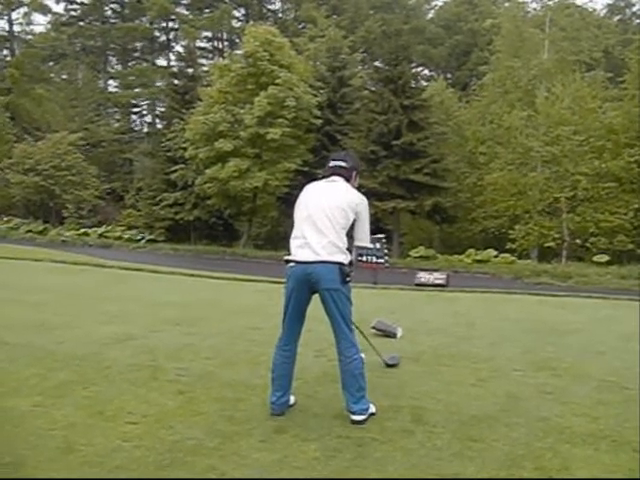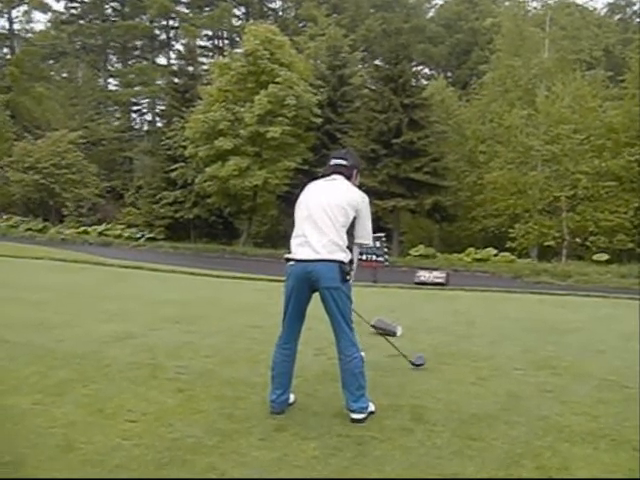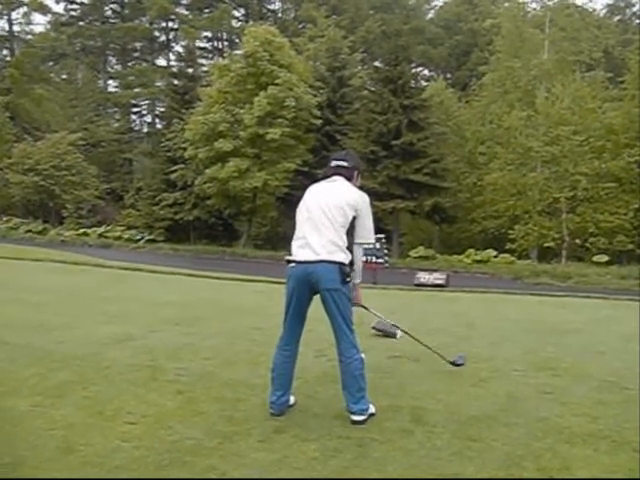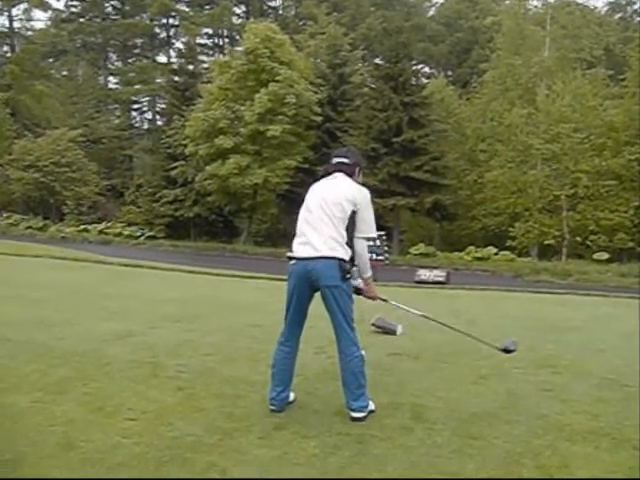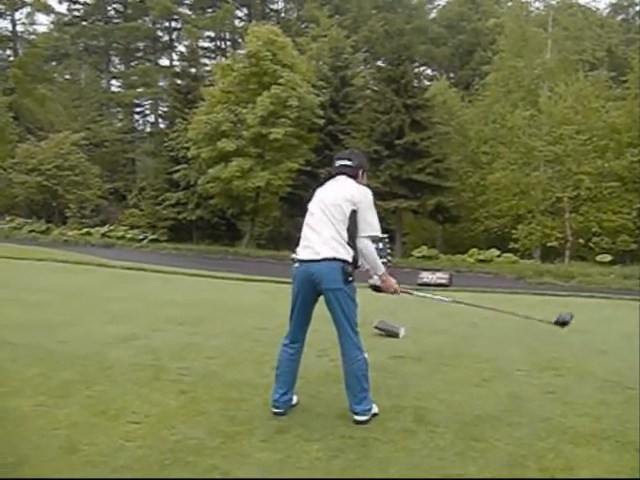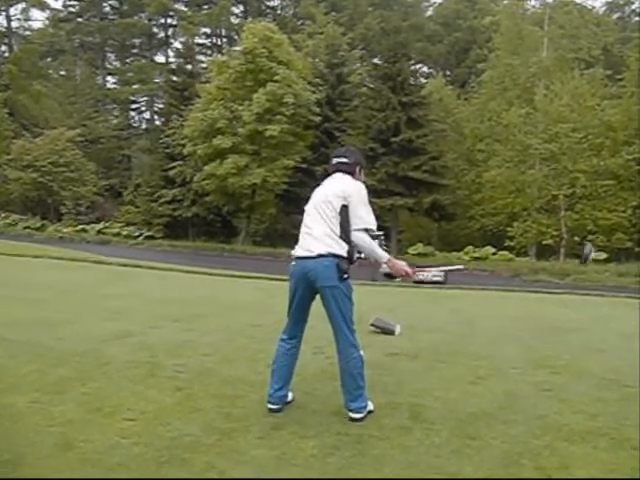
dt=0.5s
person 1, frame 1
left shoulder: (308, 189)
right shoulder: (356, 198)
right elbow: (359, 245)
right wrist: (345, 272)
left hip: (298, 266)
right hip: (330, 268)
left knee: (288, 337)
right knee: (345, 340)
left ankle: (279, 401)
right ankle: (358, 407)
person 1, frame 2
left shoulder: (309, 188)
right shoulder: (358, 197)
right elbow: (357, 245)
right wrist: (347, 278)
left hip: (298, 264)
right hip: (331, 267)
left knee: (288, 335)
right knee: (346, 339)
left ankle: (278, 399)
right ankle: (358, 406)
person 1, frame 3
left shoulder: (311, 190)
right shoulder: (358, 196)
right elbow: (357, 246)
right wrist: (355, 284)
left hip: (299, 266)
right hip: (331, 268)
left knee: (289, 337)
right knee: (346, 340)
left ankle: (278, 401)
right ankle: (358, 408)
person 1, frame 4
left shoulder: (315, 188)
right shoulder: (359, 192)
right elbow: (358, 242)
right wrist: (367, 279)
left hip: (299, 263)
right hip: (331, 265)
left knee: (289, 334)
right knee: (347, 337)
left ankle: (278, 397)
right ankle: (358, 404)
person 1, frame 5
left shoulder: (322, 191)
right shoulder: (360, 192)
right elbow: (362, 241)
left wrist: (361, 265)
right wrist: (382, 275)
left hip: (303, 265)
right hip: (333, 268)
left knee: (294, 337)
right knee: (349, 340)
left ankle: (281, 400)
right ankle: (362, 407)
person 1, frame 6
left shoulder: (321, 189)
right shoulder: (354, 187)
right elbow: (357, 235)
left wrist: (380, 260)
right wrist: (389, 261)
left hip: (300, 263)
right hip: (329, 264)
left knee: (291, 333)
right knee: (345, 338)
left ankle: (276, 396)
right ankle: (357, 405)
